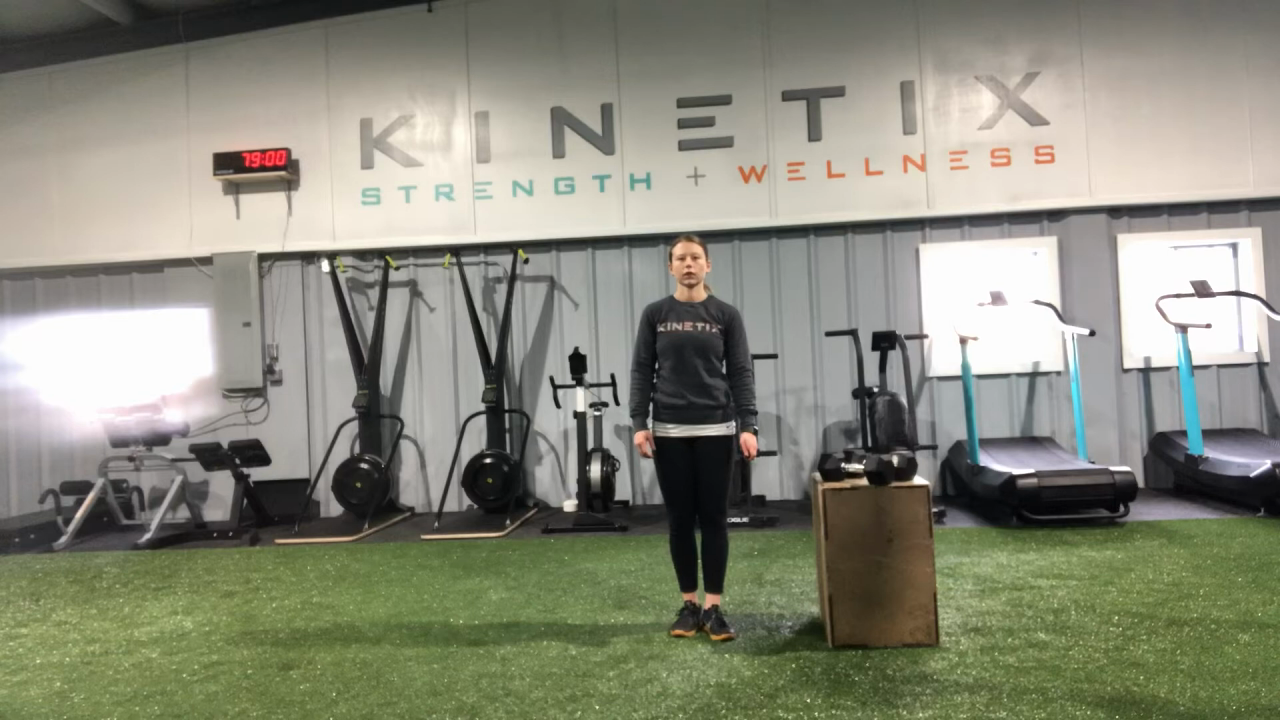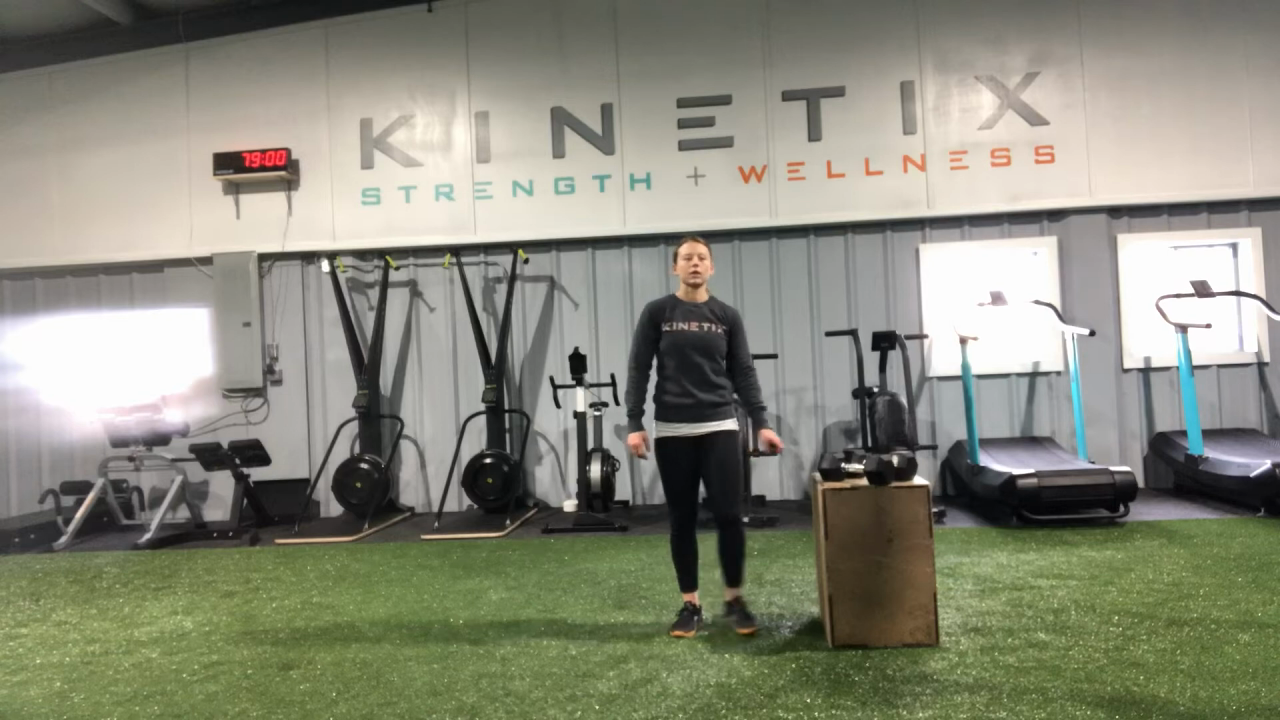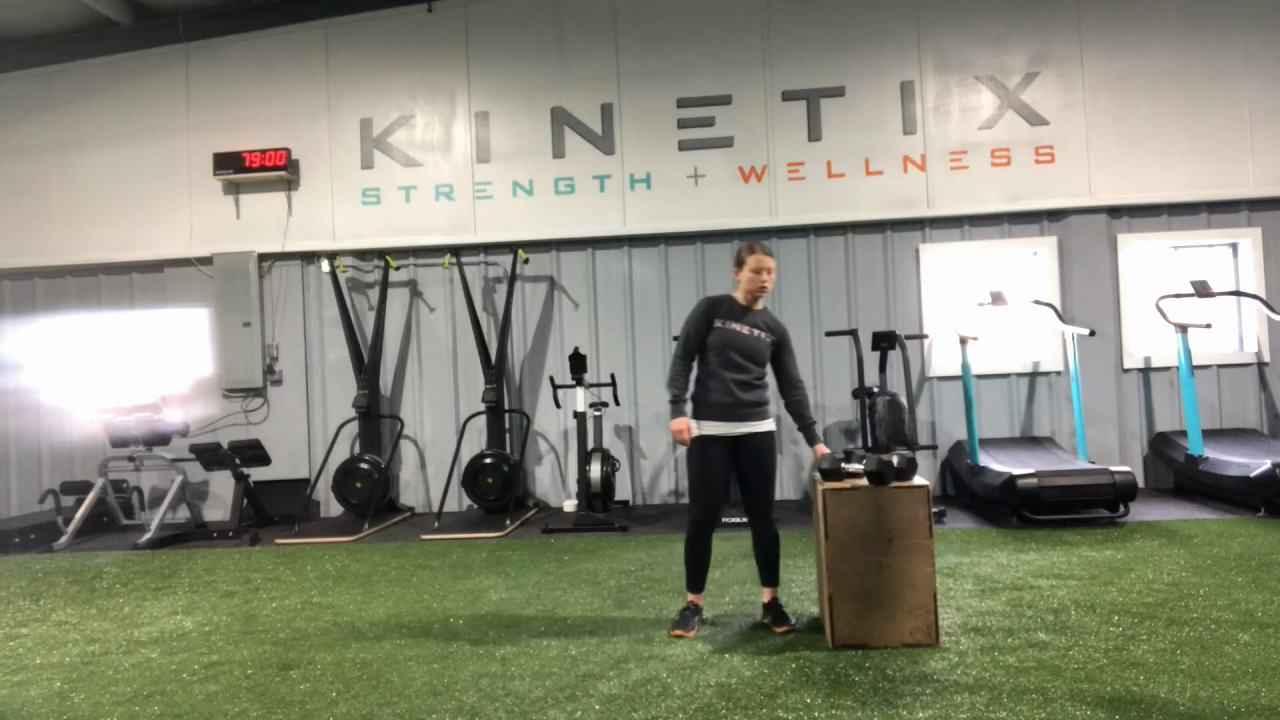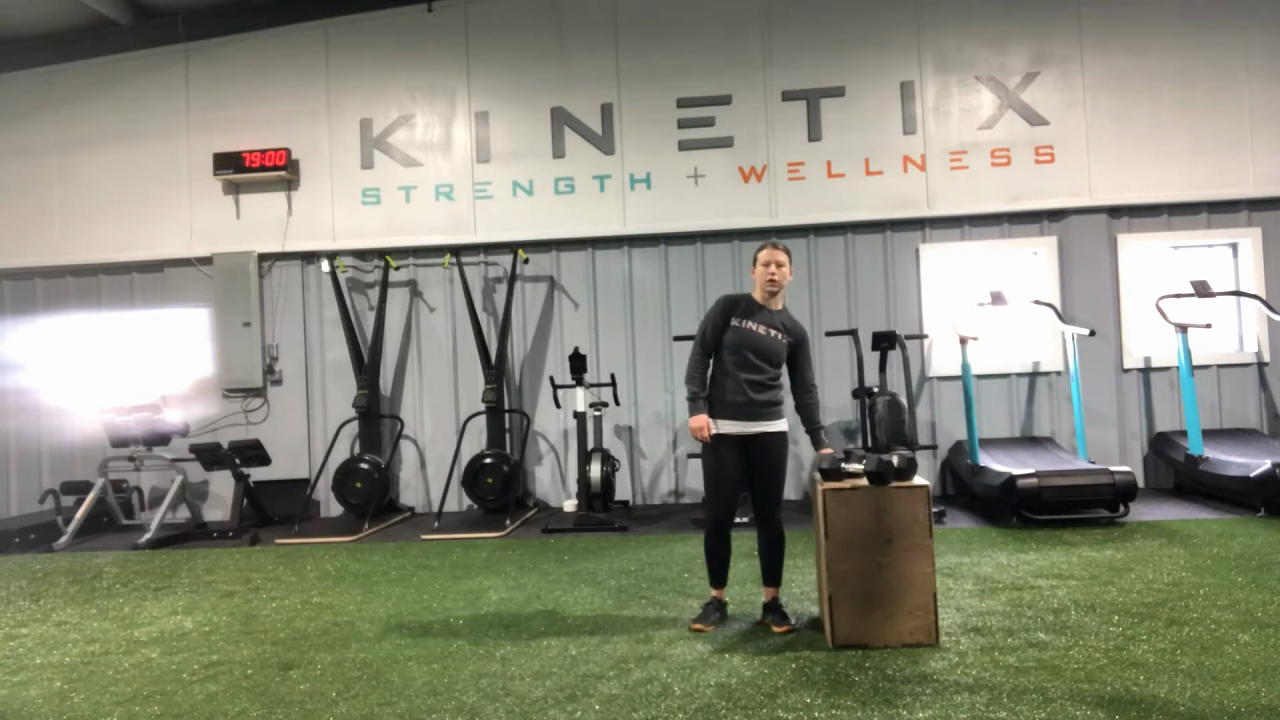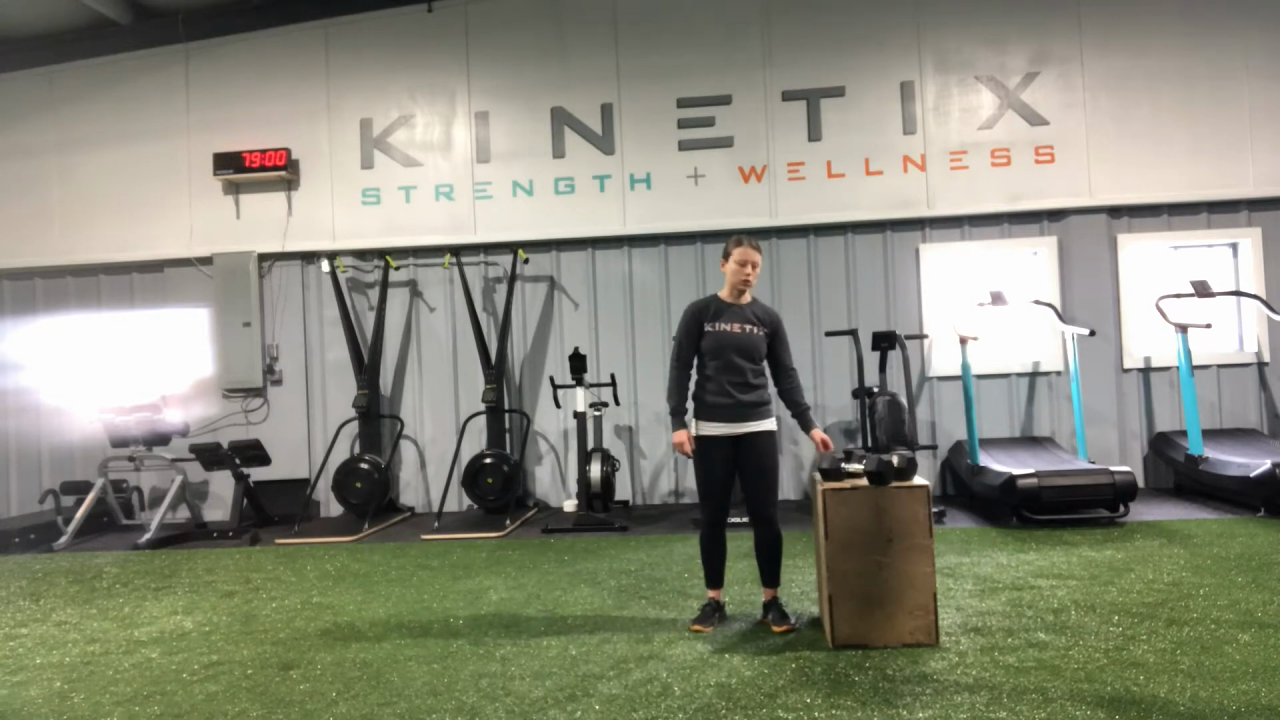
dt=0.5s
person 1, frame 1
left shoulder: (726, 315)
right shoulder: (655, 314)
left elbow: (741, 373)
right elbow: (642, 372)
left wrist: (747, 426)
right wrist: (639, 423)
left hip: (715, 428)
right hip: (669, 430)
left knee: (713, 518)
right knee: (679, 519)
left ankle: (713, 606)
right ankle: (689, 604)
person 1, frame 2
left shoulder: (727, 316)
right shoulder: (656, 312)
left elbow: (742, 373)
right elbow: (638, 370)
left wrist: (761, 423)
right wrist: (635, 424)
left hip: (720, 425)
right hip: (673, 430)
left knee: (729, 514)
right knee: (682, 519)
left ankle: (734, 599)
right ankle: (690, 605)
person 1, frame 3
left shoulder: (774, 328)
right shoulder: (710, 309)
left elbow: (791, 386)
right elbow: (682, 359)
left wrist: (814, 438)
right wrist: (678, 410)
left hip: (757, 429)
right hip: (709, 429)
left knee: (762, 517)
right knee: (702, 517)
left ankle: (772, 601)
right ankle: (693, 603)
person 1, frame 4
left shoulder: (794, 330)
right shoulder: (728, 307)
left elbow: (804, 389)
right elbow: (700, 357)
left wrist: (820, 442)
right wrist: (696, 406)
left hip: (770, 429)
right hip: (722, 427)
left knee: (769, 516)
right knee: (718, 516)
left ankle: (772, 602)
right ankle: (717, 599)
person 1, frame 5
left shoulder: (768, 318)
right shoulder: (699, 312)
left elbow: (785, 375)
right elbow: (680, 369)
left wrist: (809, 424)
right wrist: (678, 422)
left hip: (758, 427)
right hip: (711, 429)
left knee: (765, 515)
right knee: (713, 517)
left ankle: (771, 601)
right ankle: (714, 601)
